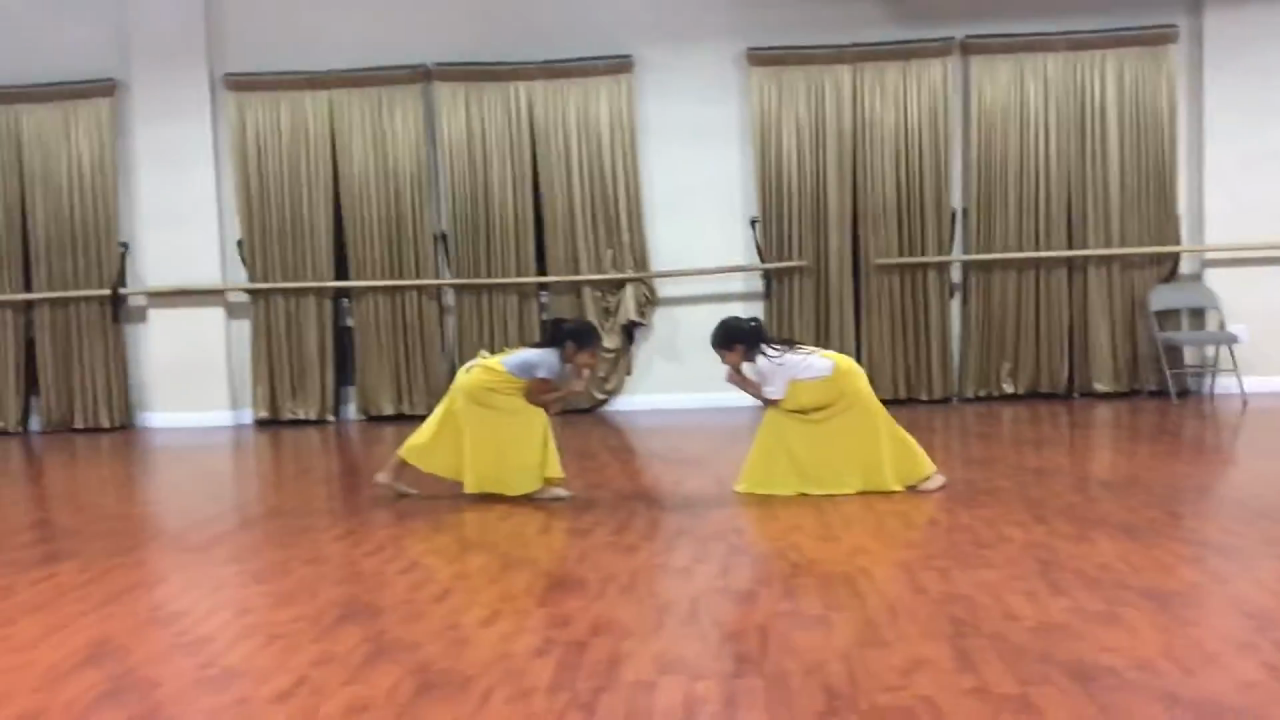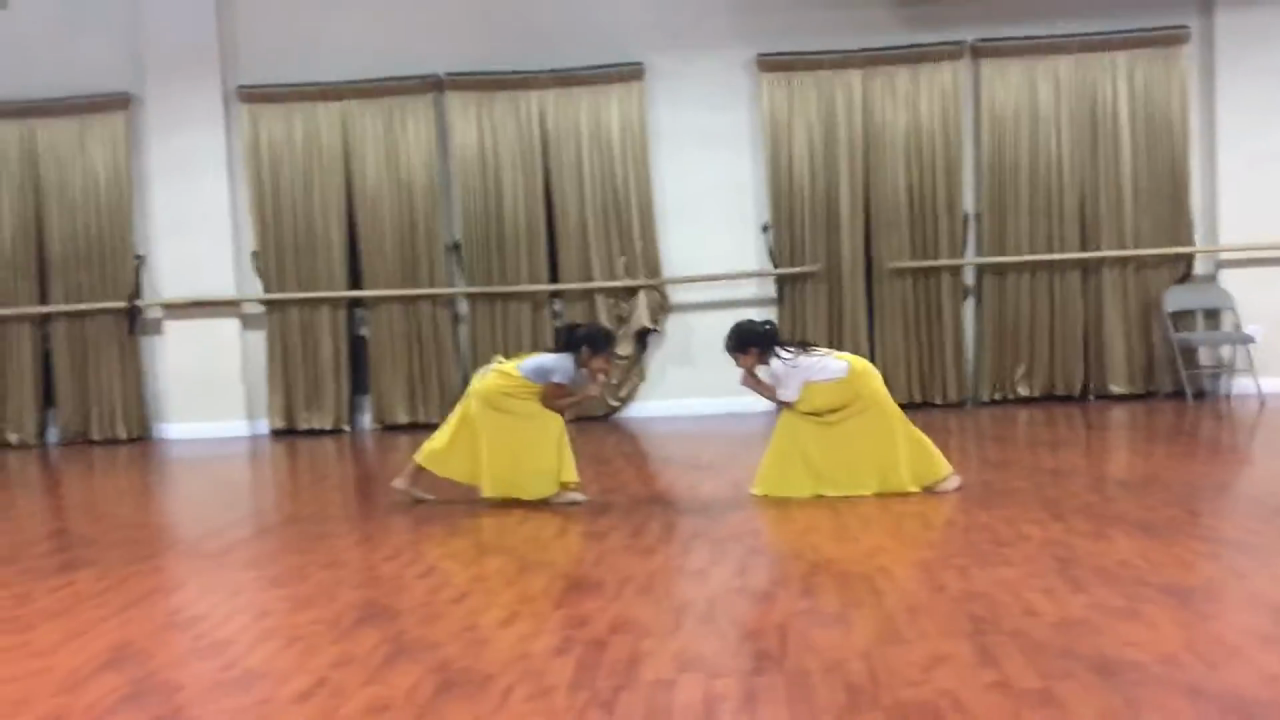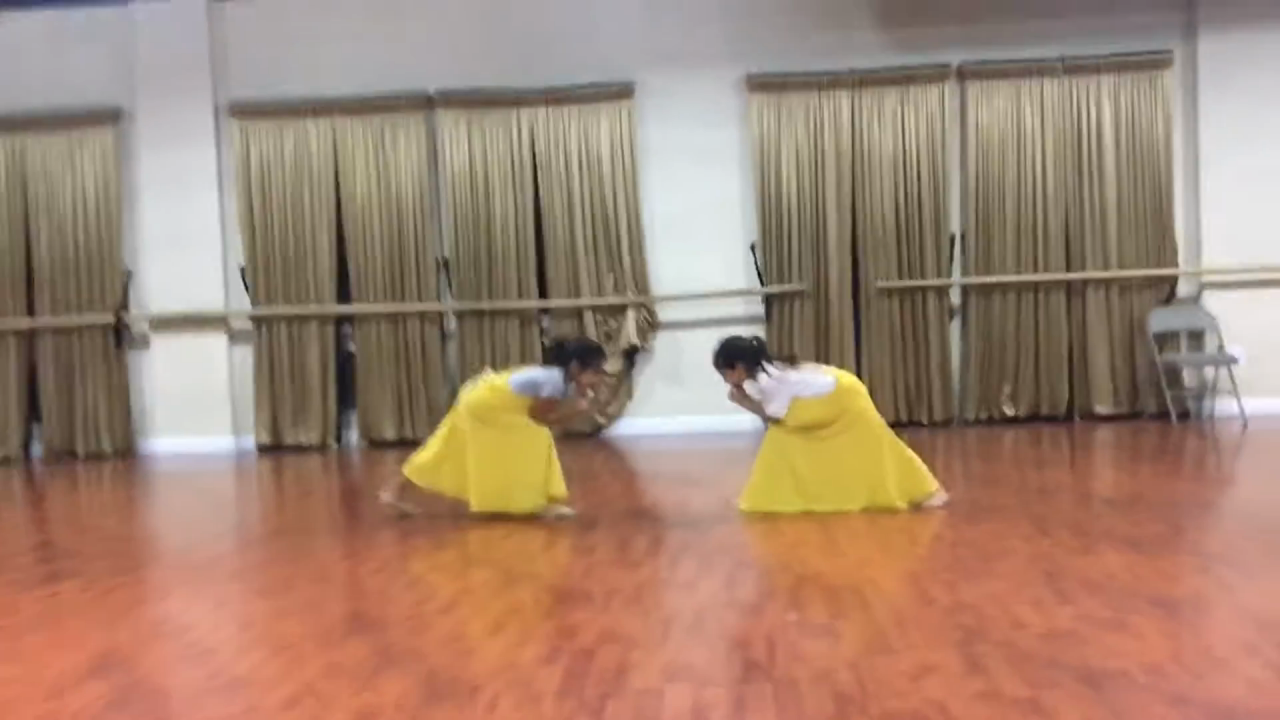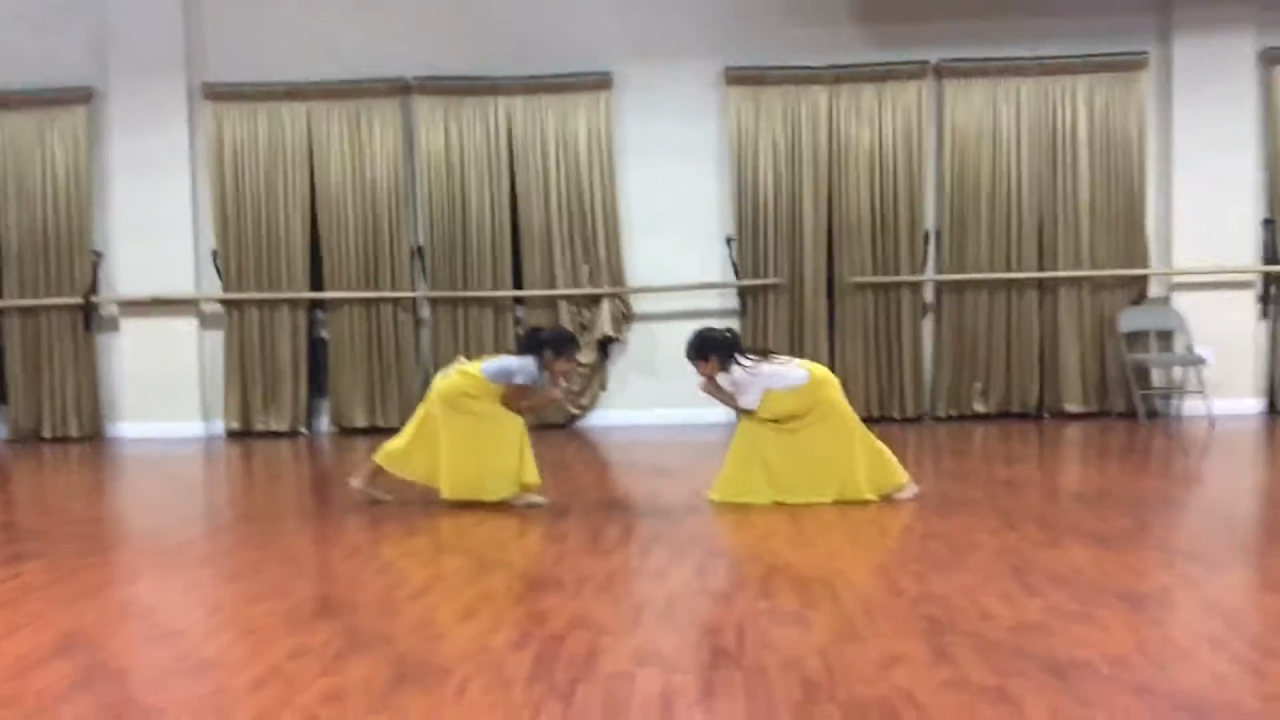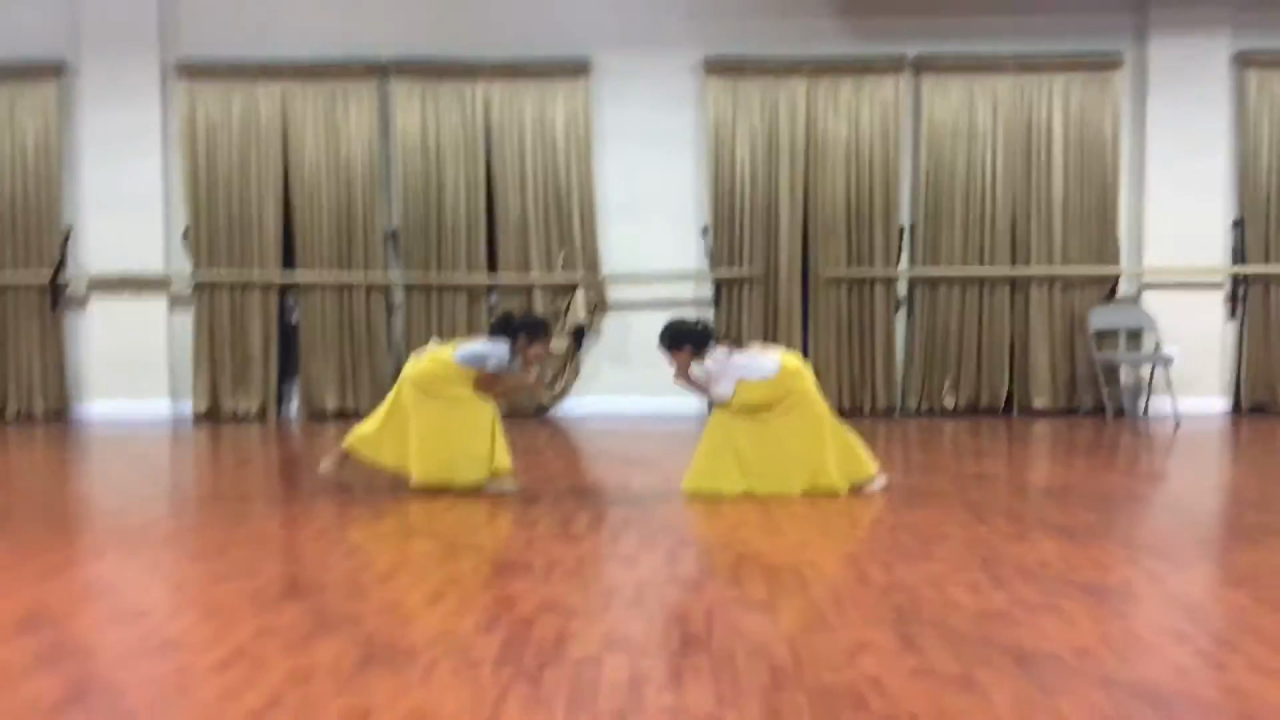
dt=0.1s
person 1, frame 1
left shoulder: (765, 363)
right shoulder: (764, 353)
left elbow: (773, 400)
right elbow: (770, 392)
left wrist: (740, 381)
right wrist: (742, 378)
left hip: (842, 379)
right hip: (824, 384)
left knee: (874, 429)
right knee: (778, 419)
left ankle: (925, 474)
right ankle: (779, 475)
person 1, frame 2
left shoulder: (779, 365)
right shoulder: (779, 355)
left elbow: (787, 403)
right elbow: (785, 395)
left wrist: (755, 385)
right wrist: (757, 382)
left hip: (856, 380)
right hip: (840, 386)
left knee: (889, 430)
right knee: (793, 422)
left ankle: (941, 476)
right ankle: (794, 478)
person 1, frame 3
left shoulder: (767, 380)
right shoulder: (766, 371)
left elbow: (775, 418)
right elbow: (772, 410)
left wrist: (742, 400)
right wrist: (744, 397)
left hip: (843, 395)
right hip: (826, 401)
left knee: (876, 446)
right knee: (780, 435)
left ankle: (929, 491)
person 1, frame 4
left shoulder: (740, 373)
right shoulder: (739, 363)
left elbow: (747, 409)
right elbow: (746, 402)
left wrist: (715, 392)
right wrist: (717, 389)
left hip: (815, 388)
right hip: (798, 394)
left knee: (847, 438)
right knee: (753, 428)
left ankle: (899, 484)
person 1, frame 5
left shoulder: (713, 362)
right shoulder: (712, 352)
left elbow: (721, 398)
right elbow: (720, 391)
left wrist: (688, 380)
right wrist: (690, 378)
left hip: (789, 378)
right hip: (772, 381)
left knee: (819, 428)
right knee: (725, 417)
left ankle: (870, 476)
person 2, frame 1
left shoulder: (559, 362)
right shoulder: (550, 362)
left elbow: (547, 399)
right elbow: (533, 400)
left wrist: (572, 386)
right wrist: (569, 391)
left hip: (475, 381)
right hip: (480, 386)
left knee: (441, 433)
right knee: (532, 421)
left ankle: (391, 472)
right ankle: (538, 485)
person 2, frame 2
left shoulder: (575, 368)
right shoulder: (565, 367)
left elbow: (561, 402)
right elbow: (549, 405)
left wrist: (588, 391)
right wrist: (585, 396)
left hip: (490, 387)
right hip: (497, 391)
left knee: (456, 438)
right knee: (548, 427)
left ankle: (408, 478)
right ankle: (553, 490)
person 2, frame 3
left shoulder: (564, 381)
right shoulder: (554, 380)
left elbow: (549, 415)
right elbow: (538, 418)
left wrist: (576, 404)
right wrist: (574, 409)
left hip: (480, 400)
right hip: (485, 404)
left knee: (443, 451)
right knee: (536, 440)
left ankle: (394, 491)
right ankle: (542, 503)
person 2, frame 4
left shoulder: (538, 370)
right shoulder: (528, 369)
left elbow: (523, 403)
right elbow: (511, 406)
left wrist: (549, 394)
right wrist: (547, 398)
left hip: (452, 388)
right hip: (458, 392)
left knee: (416, 439)
right knee: (508, 429)
left ankle: (365, 478)
right ankle: (514, 491)
person 2, frame 5
left shoulder: (510, 354)
right shoulder: (500, 353)
left elbow: (493, 389)
right elbow: (482, 391)
left wrist: (522, 379)
right wrist: (521, 382)
left hip: (423, 371)
right hip: (429, 375)
left knee: (388, 424)
right knee: (479, 413)
left ankle: (334, 461)
right ankle: (483, 477)
